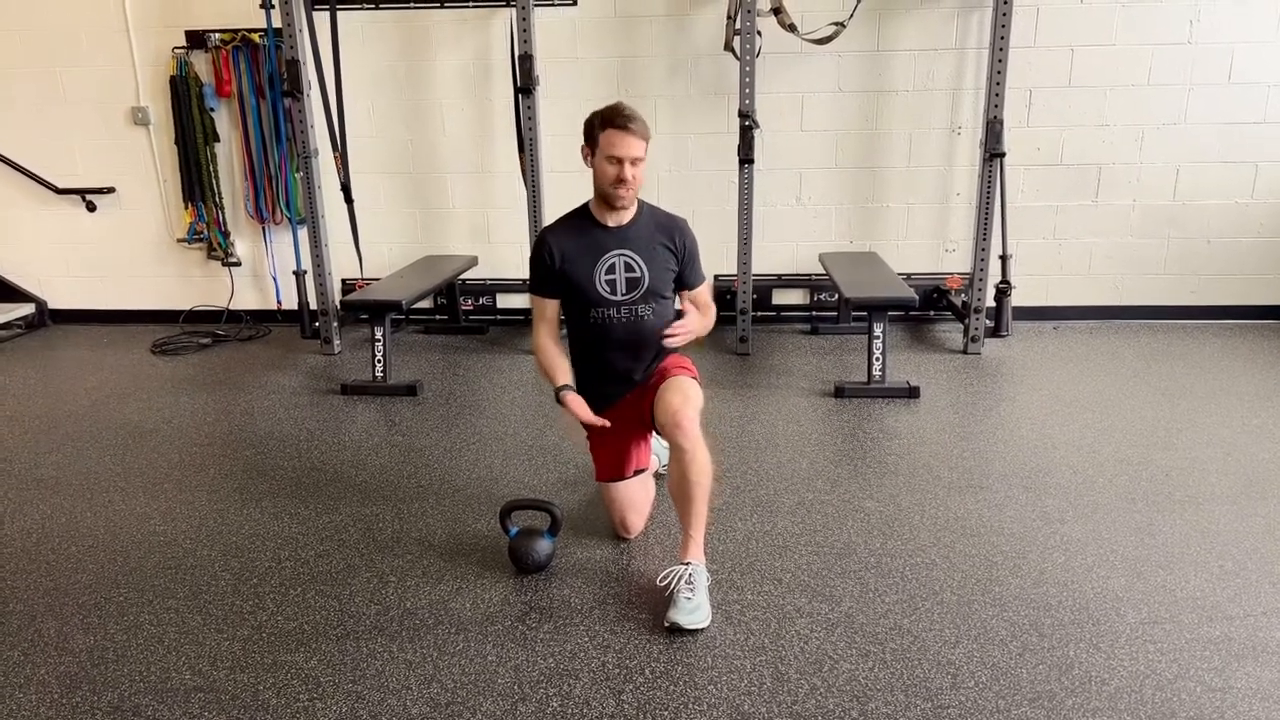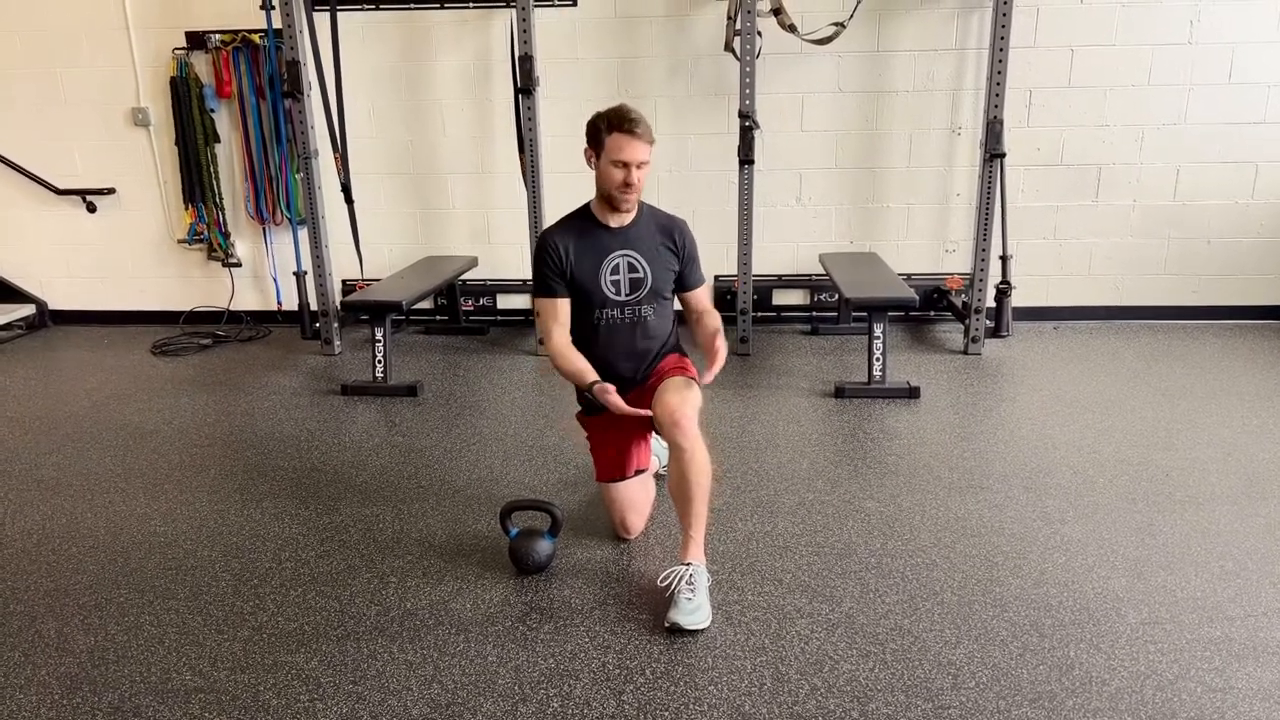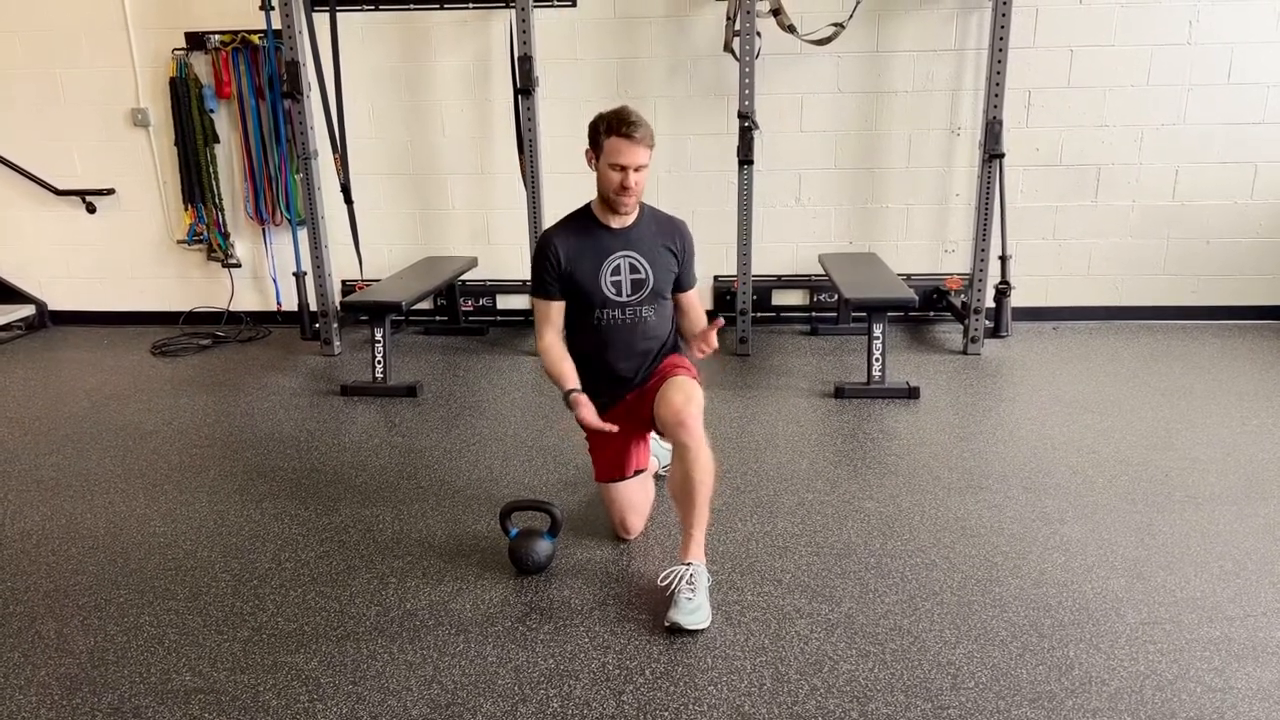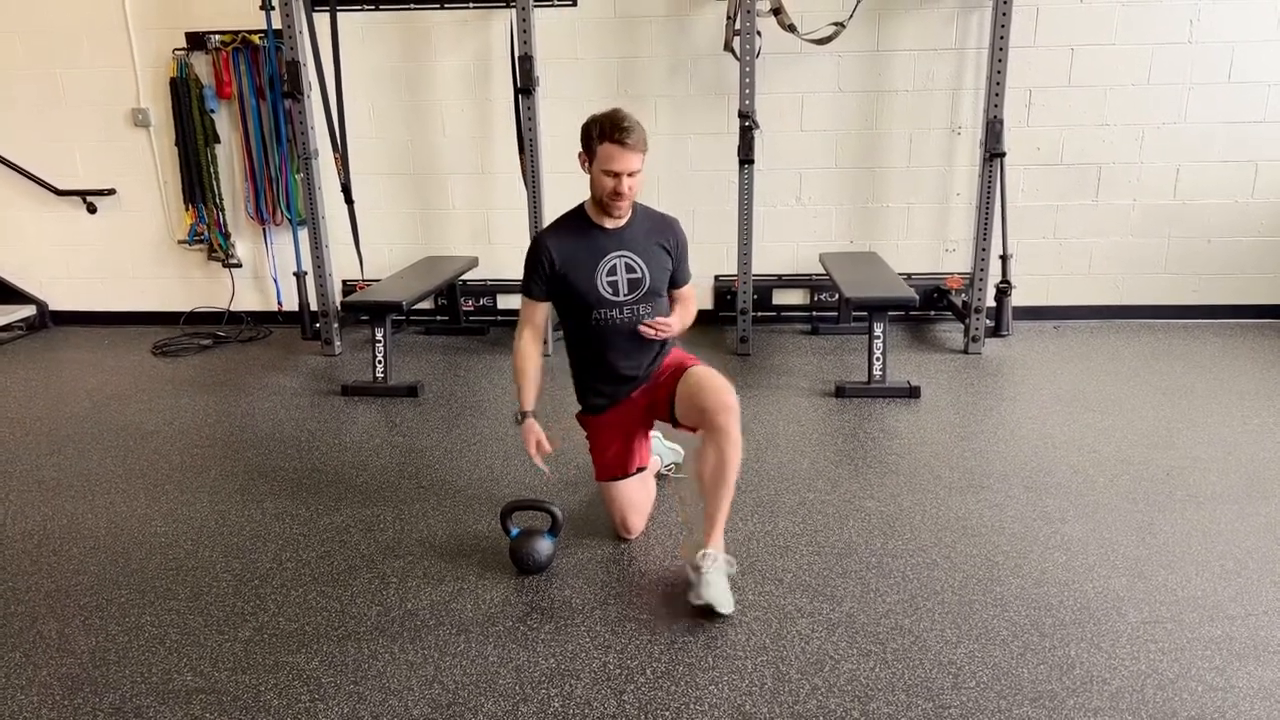
dt=0.3s
person 1, frame 1
left shoulder: (672, 230)
right shoulder: (555, 242)
left elbow: (701, 302)
right elbow: (545, 330)
left wrist: (698, 320)
right wrist: (565, 390)
left hip: (663, 369)
right hip: (603, 393)
left knee: (681, 421)
right knee: (628, 526)
left ankle: (693, 564)
right ankle: (647, 452)
person 1, frame 2
left shoulder: (671, 231)
right shoulder: (558, 243)
left elbow: (699, 308)
right elbow: (556, 338)
left wrist: (713, 339)
right wrist: (597, 387)
left hip: (663, 370)
right hip: (605, 397)
left knee: (679, 421)
right knee: (628, 527)
left ankle: (693, 565)
right ankle: (649, 453)
person 1, frame 3
left shoulder: (672, 232)
right shoulder: (559, 244)
right elbow: (549, 334)
left wrist: (699, 335)
right wrist: (575, 397)
left hip: (664, 370)
right hip: (605, 396)
left knee: (685, 420)
right knee: (628, 527)
left ankle: (693, 566)
right ankle: (648, 454)
person 1, frame 4
left shoulder: (665, 231)
right shoulder: (552, 246)
right elbow: (530, 334)
left wrist: (677, 321)
right wrist: (527, 415)
left hip: (665, 367)
right hip: (606, 398)
left knee: (722, 404)
right knee: (629, 527)
left ankle: (711, 555)
right ankle: (652, 454)
